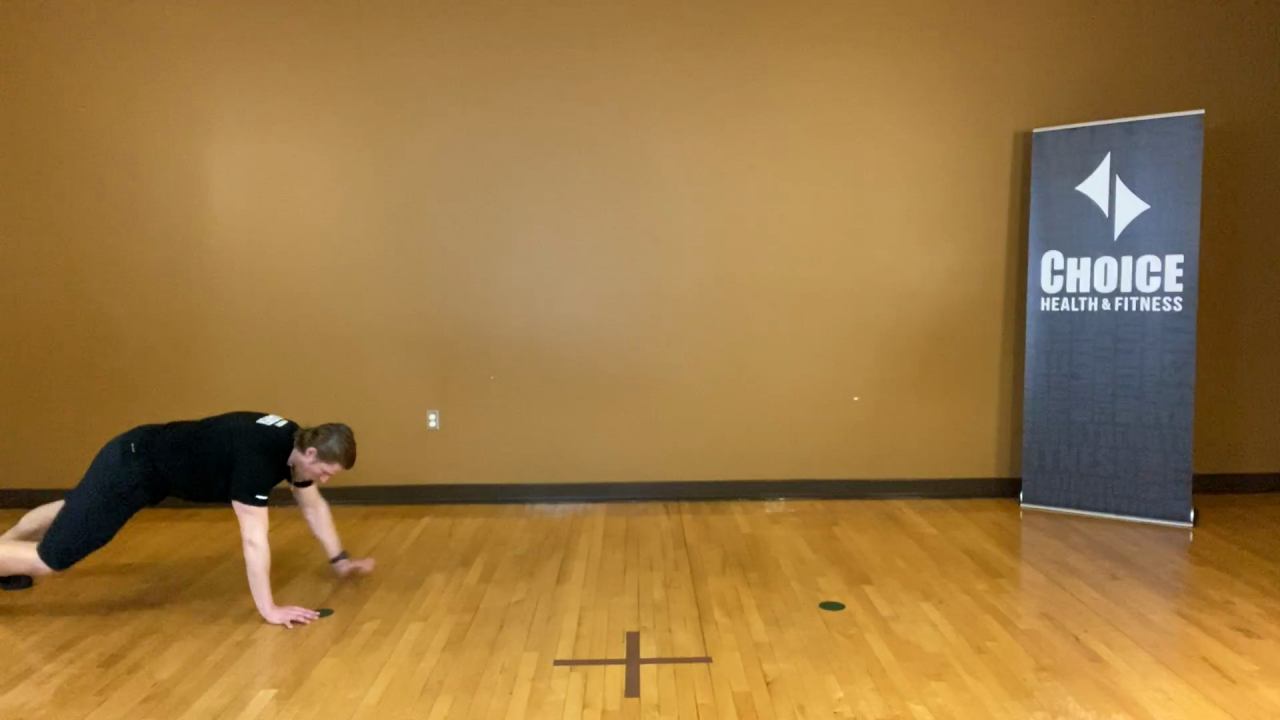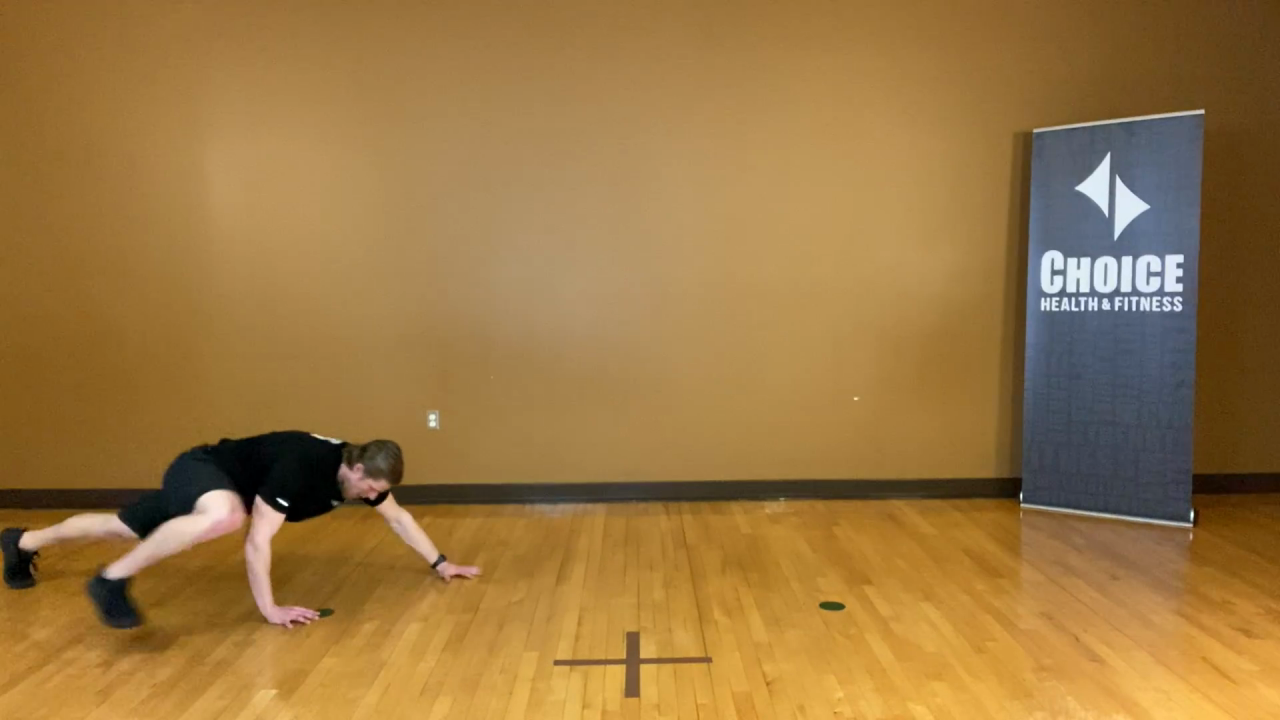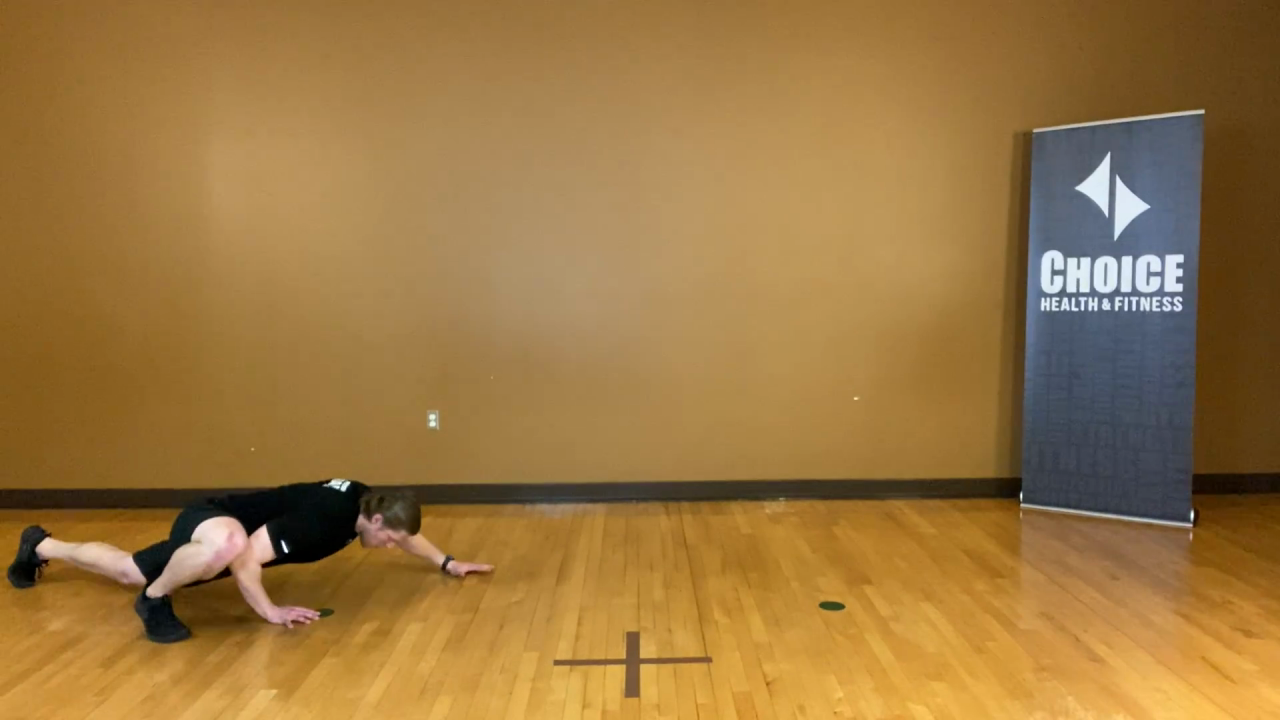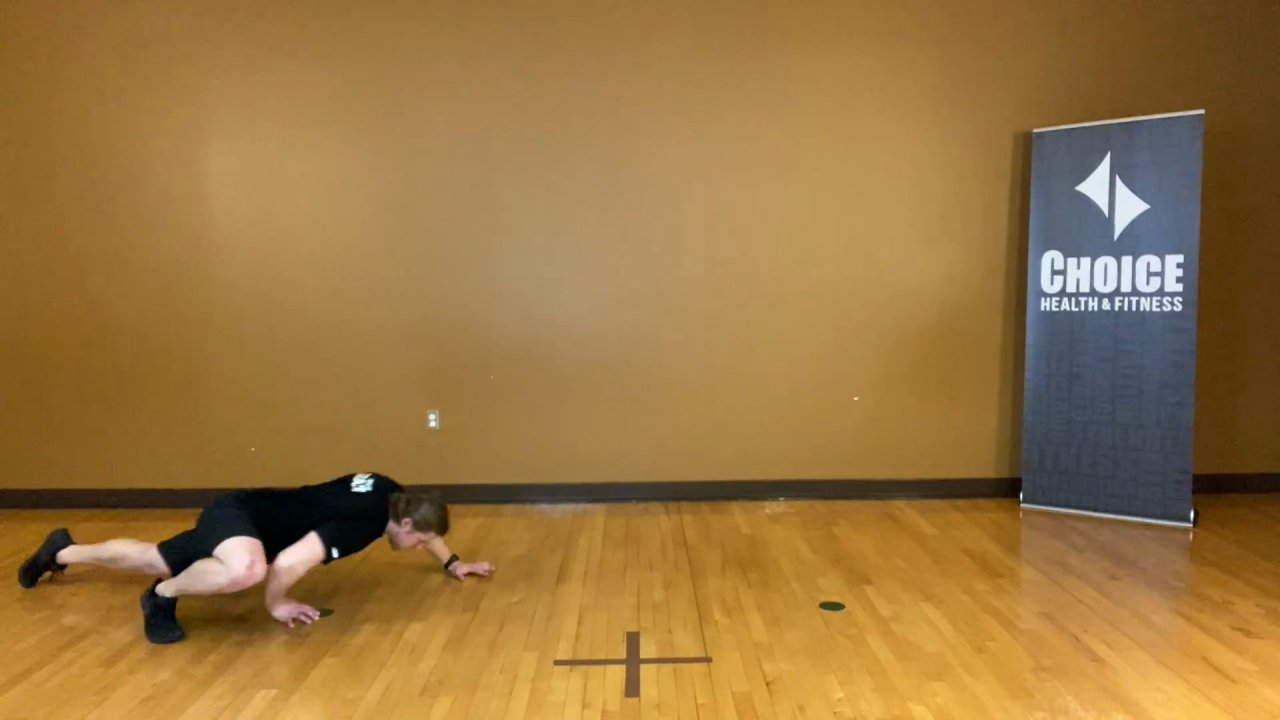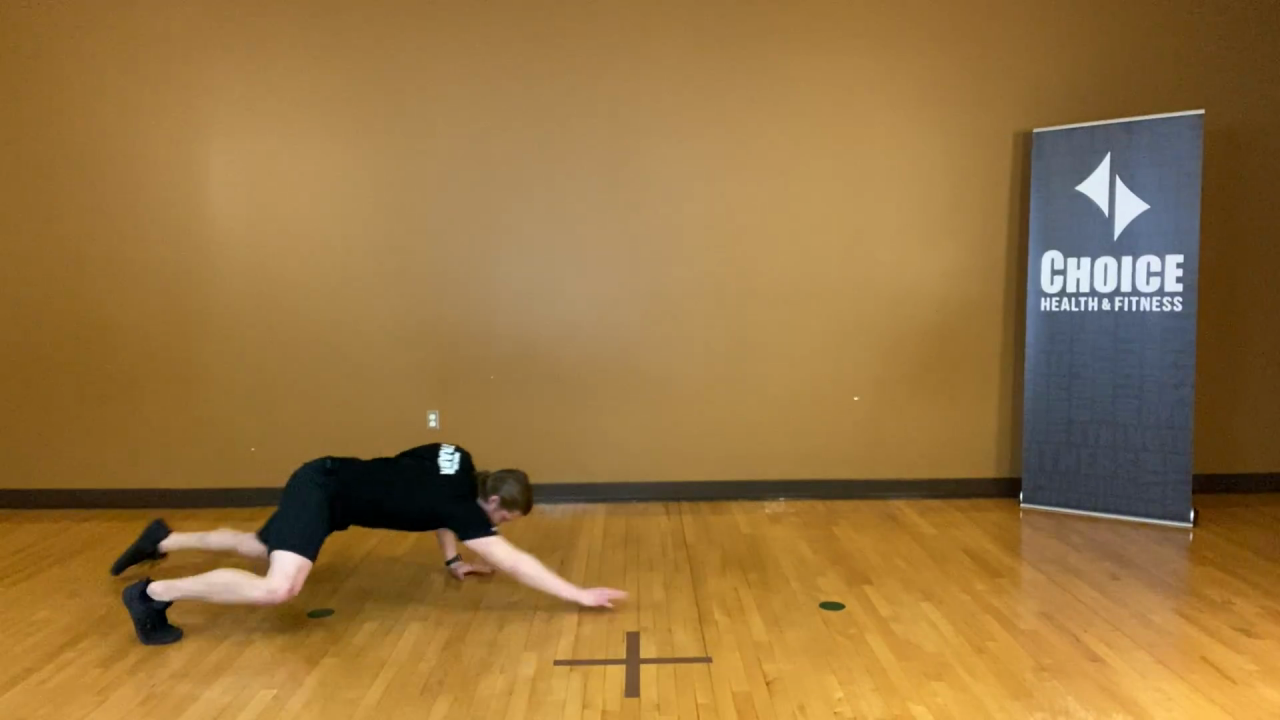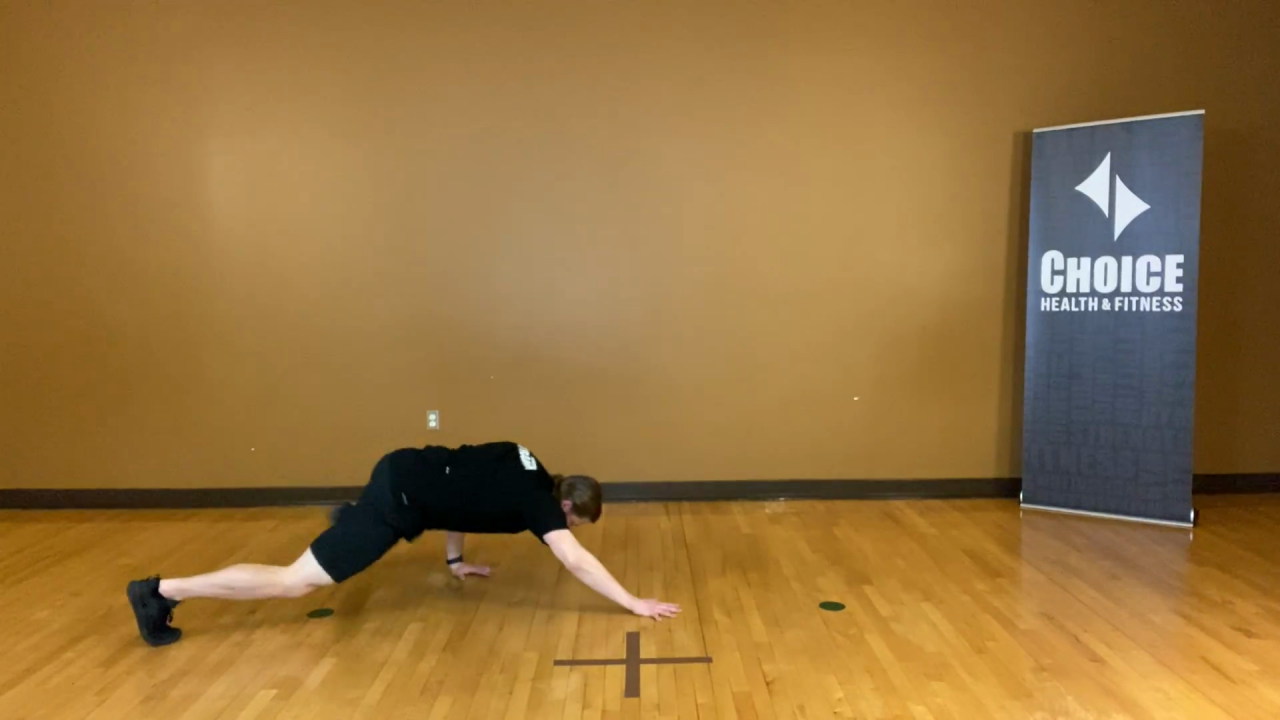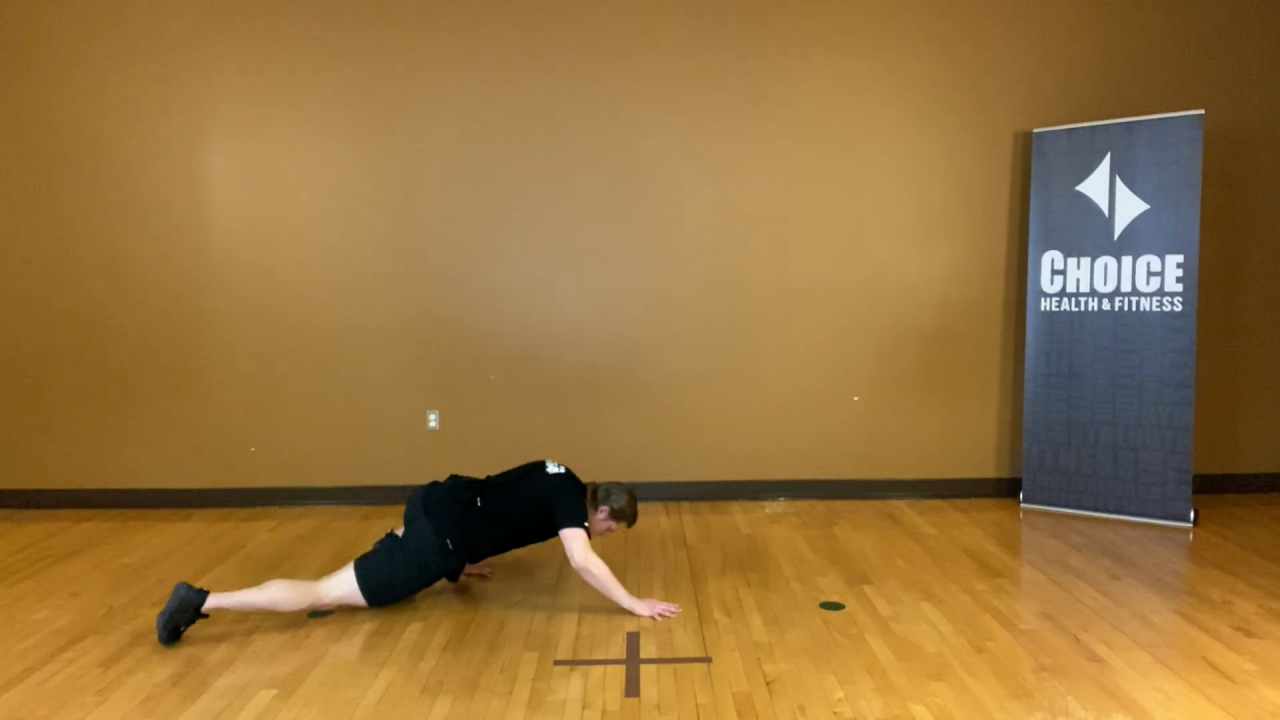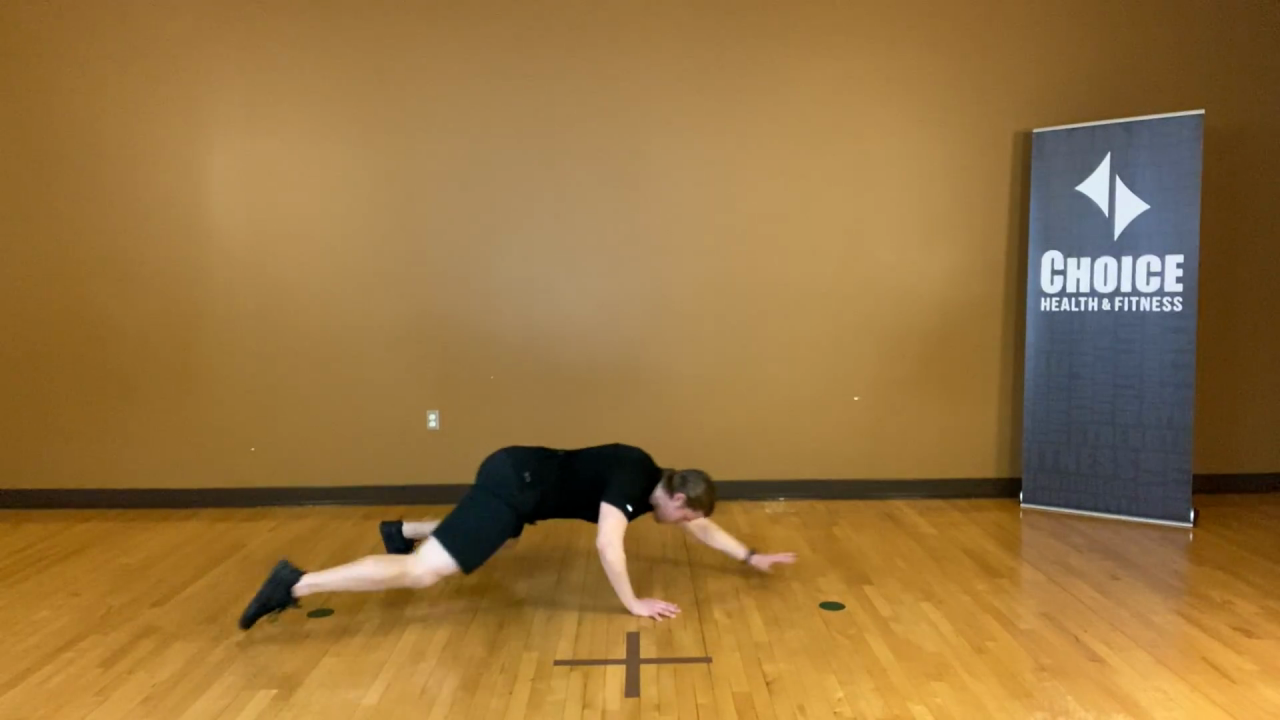
dt=0.5s
person 1, frame 1
left shoulder: (296, 444)
right shoulder: (257, 456)
left elbow: (312, 502)
right elbow: (254, 539)
left wrist: (339, 558)
right wrist: (266, 608)
left hip: (142, 460)
right hip: (131, 466)
left knee: (71, 512)
right knee: (45, 558)
person 1, frame 2
left shoulder: (357, 474)
right shoulder: (301, 468)
left elbow: (398, 517)
right elbow: (258, 541)
left wrist: (440, 563)
right wrist: (270, 609)
left hip: (201, 481)
right hip: (198, 470)
left knee: (118, 528)
right knee: (225, 513)
right ankle: (113, 579)
person 1, frame 3
left shoulder: (364, 502)
right shoulder: (320, 520)
left elbow: (406, 532)
right elbow: (244, 557)
left wrist: (447, 563)
right wrist: (269, 612)
left hip: (212, 534)
right hip: (204, 524)
left knee: (127, 571)
right knee: (228, 542)
left ankle: (40, 545)
right ankle: (155, 601)
person 1, frame 4
left shoulder: (390, 495)
right shoulder: (359, 521)
left elbow: (421, 525)
right elbow: (286, 563)
left wrist: (452, 562)
right wrist: (276, 605)
left hip: (246, 513)
right hip: (236, 517)
left knee: (149, 559)
right knee: (248, 569)
left ankle: (61, 552)
right ankle: (162, 597)
person 1, frame 5
left shoulder: (459, 461)
right shoulder: (460, 504)
right elbow: (508, 559)
left wrist: (451, 559)
right wrist: (576, 593)
left hip: (323, 480)
right hip: (320, 492)
left knee: (258, 547)
right knee: (277, 588)
left ankle: (163, 542)
right ankle: (152, 594)
person 1, frame 6
left shoulder: (520, 462)
right shoulder: (537, 500)
right elbow: (576, 559)
left wrist: (455, 560)
right wrist: (634, 603)
left hip: (403, 466)
right hip: (396, 505)
right knee: (295, 581)
left ankle: (353, 515)
right ankle: (160, 590)
person 1, frame 7
left shoulder: (556, 476)
right shoulder: (572, 500)
right elbow: (582, 562)
left wrist: (463, 562)
right wrist: (632, 603)
left hip: (435, 498)
right hip: (436, 542)
right knee: (326, 594)
left ankle: (395, 540)
right ankle: (203, 601)
person 1, frame 8
left shoulder: (654, 482)
right shoulder: (631, 479)
left elbow: (697, 523)
right elbow: (608, 544)
left wrist: (750, 557)
right wrist: (632, 602)
left hip: (518, 473)
right hip: (514, 482)
right knee: (421, 571)
left ankle: (402, 531)
right ankle: (296, 583)
